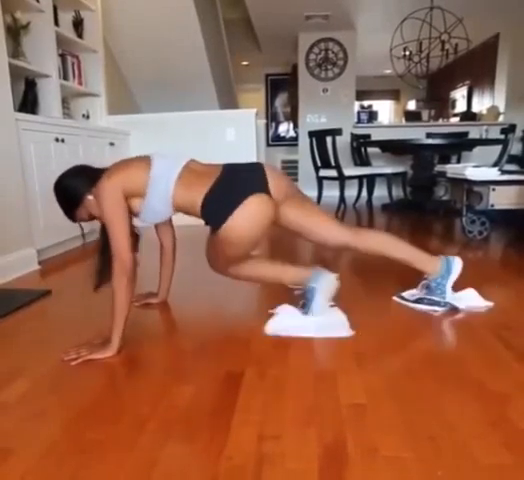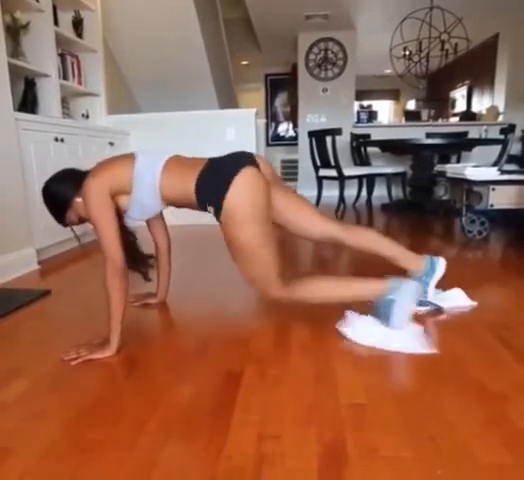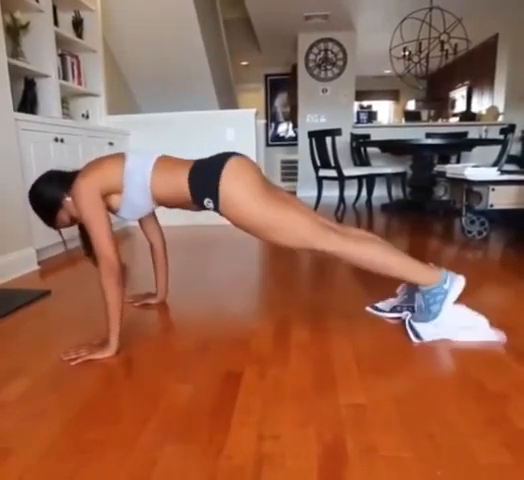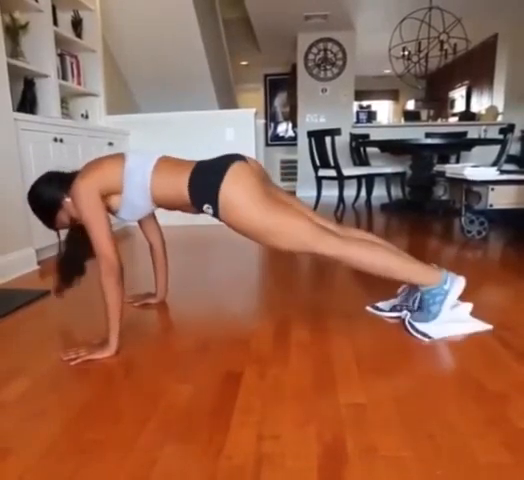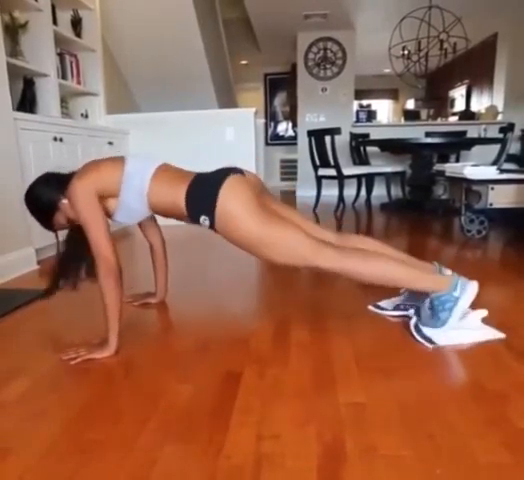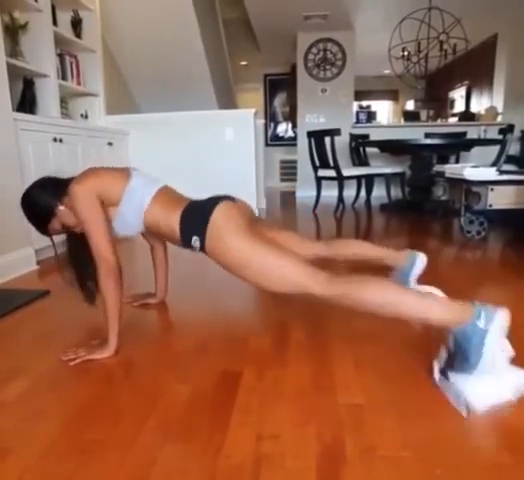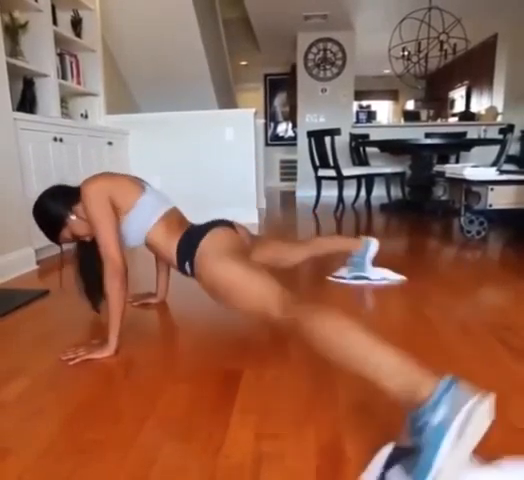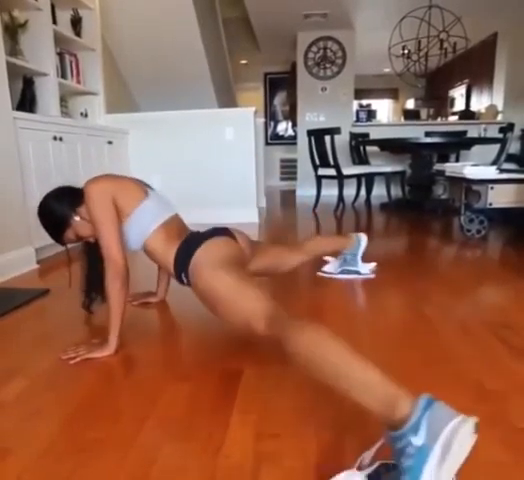
dt=0.2s
person 1, frame 1
left shoulder: (108, 188)
right shoulder: (134, 179)
left elbow: (123, 265)
right elbow: (167, 237)
left wrist: (113, 343)
right wrist: (162, 294)
left hip: (240, 205)
right hip: (257, 179)
left knee: (220, 261)
right knee: (344, 235)
left ankle: (311, 280)
right ankle: (439, 268)
person 1, frame 2
left shoulder: (92, 189)
right shoulder: (117, 181)
left elbow: (114, 263)
right elbow: (159, 233)
left wrist: (111, 342)
right wrist: (161, 293)
left hip: (233, 187)
right hip: (245, 168)
left knee: (277, 290)
right knee: (331, 231)
left ankle: (393, 289)
right ankle: (421, 266)
person 1, frame 3
left shoulder: (85, 188)
right shoulder: (112, 182)
left elbow: (109, 263)
right elbow: (154, 233)
left wrist: (110, 343)
right wrist: (160, 293)
left hip: (224, 181)
right hip: (229, 171)
left knee: (326, 240)
right knee: (329, 229)
left ankle: (437, 281)
right ankle: (419, 273)
person 1, frame 4
left shoulder: (84, 188)
right shoulder: (110, 183)
left elbow: (110, 263)
right elbow: (153, 233)
left wrist: (111, 342)
right wrist: (159, 293)
left hip: (223, 185)
right hip: (230, 172)
left knee: (326, 243)
right knee: (329, 229)
left ankle: (438, 282)
right ankle: (422, 270)
person 1, frame 5
left shoulder: (81, 188)
right shoulder: (103, 182)
left elbow: (107, 263)
right elbow: (154, 227)
left wrist: (110, 342)
right wrist: (160, 293)
left hip: (221, 199)
right hip: (229, 185)
left knee: (327, 256)
right knee: (323, 238)
left ankle: (448, 288)
right ankle: (419, 268)
person 1, frame 6
left shoulder: (86, 189)
right shoulder: (108, 184)
left elbow: (109, 265)
right elbow: (155, 223)
left wrist: (111, 343)
right wrist: (160, 293)
left hip: (212, 226)
right hip: (220, 212)
left knee: (322, 285)
right knee: (312, 251)
left ankle: (470, 319)
right ankle: (404, 260)
person 1, frame 7
left shoulder: (94, 189)
right shoulder: (118, 190)
left elbow: (115, 264)
left wrist: (111, 343)
right wrist: (159, 292)
left hip: (209, 249)
right hip: (221, 233)
left knee: (289, 311)
right knee: (297, 250)
right ankle: (358, 245)
person 1, frame 8
left shoulder: (97, 193)
right shoulder: (120, 190)
left elbow: (115, 264)
left wrist: (110, 341)
right wrist: (160, 292)
left hip: (205, 257)
right hip: (222, 240)
left knee: (275, 323)
right knee: (292, 252)
right ankle: (349, 243)
